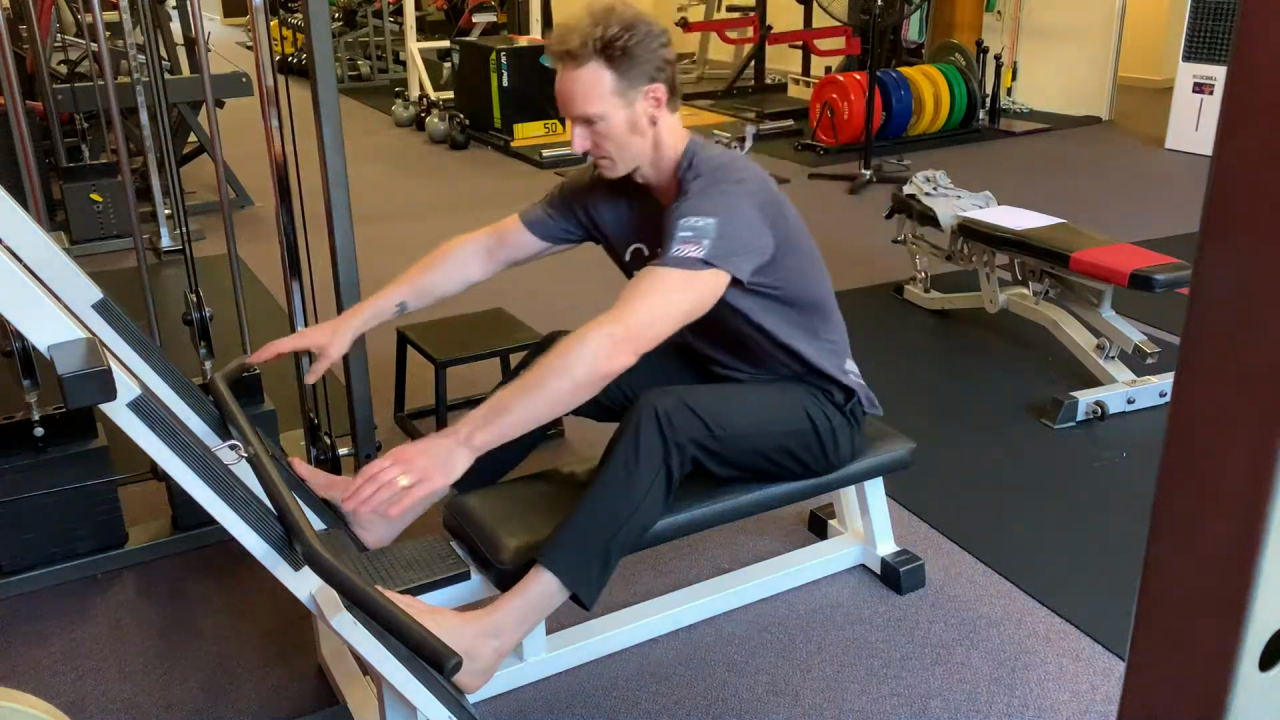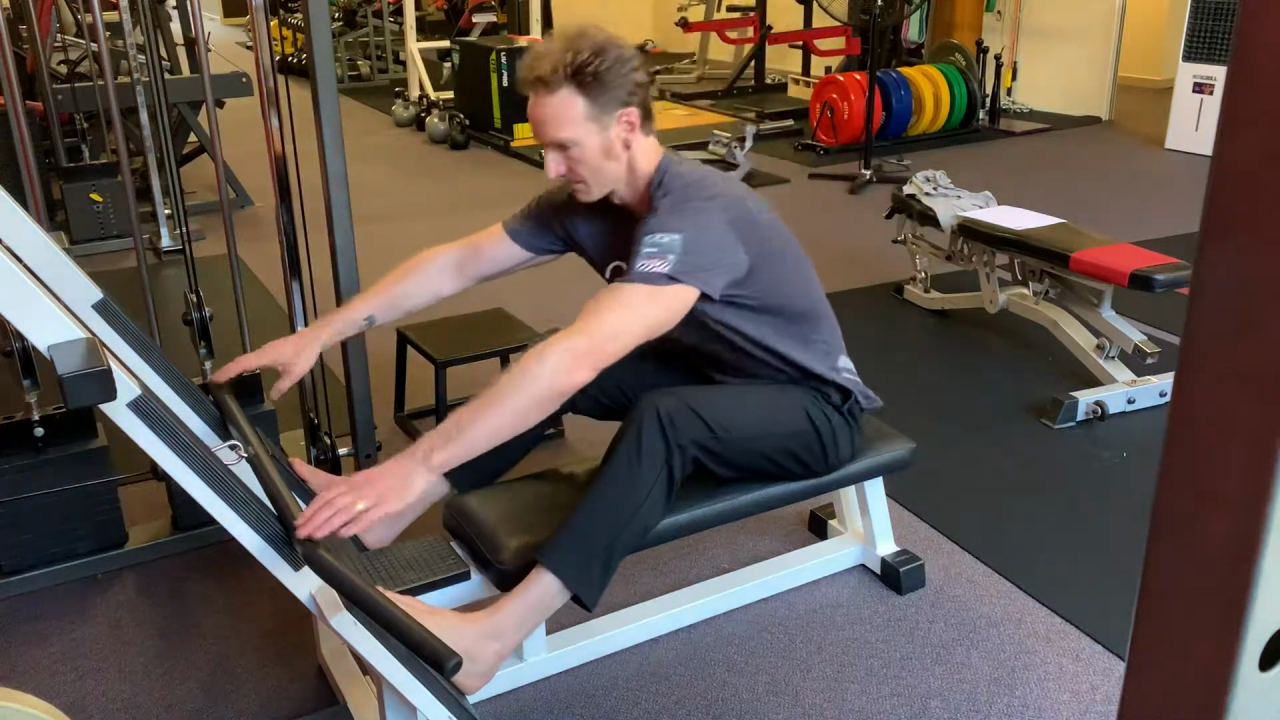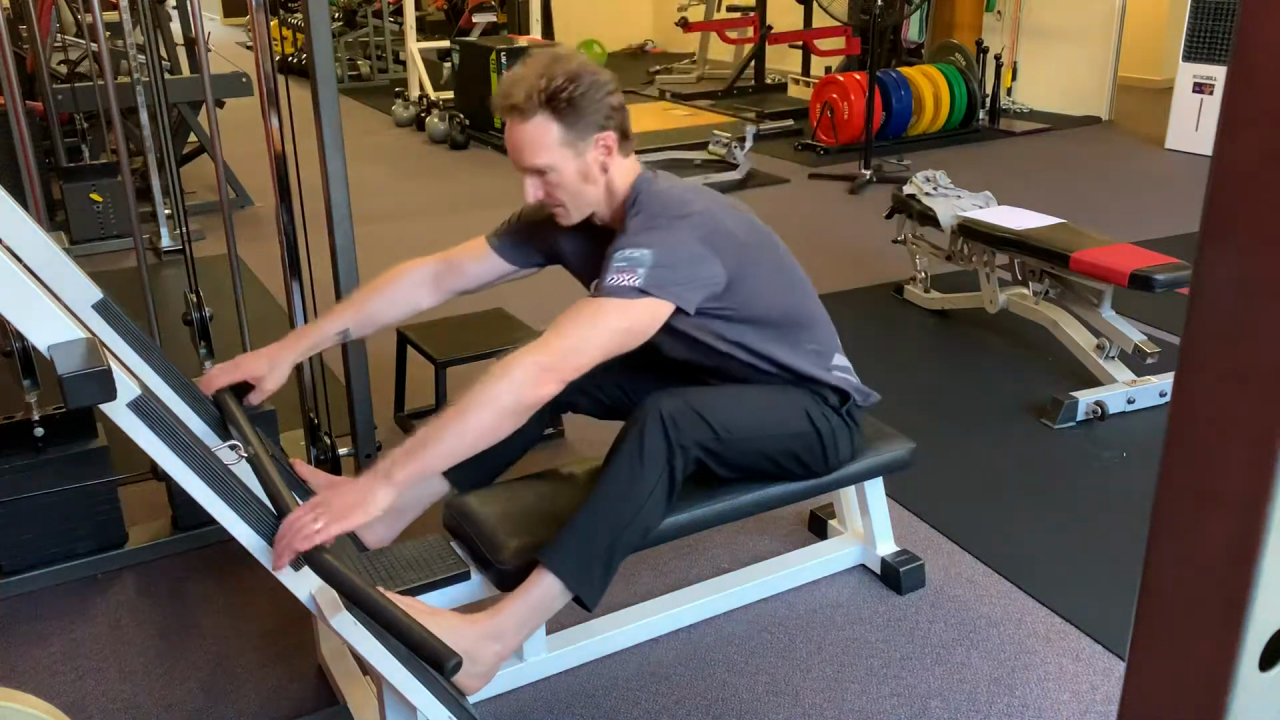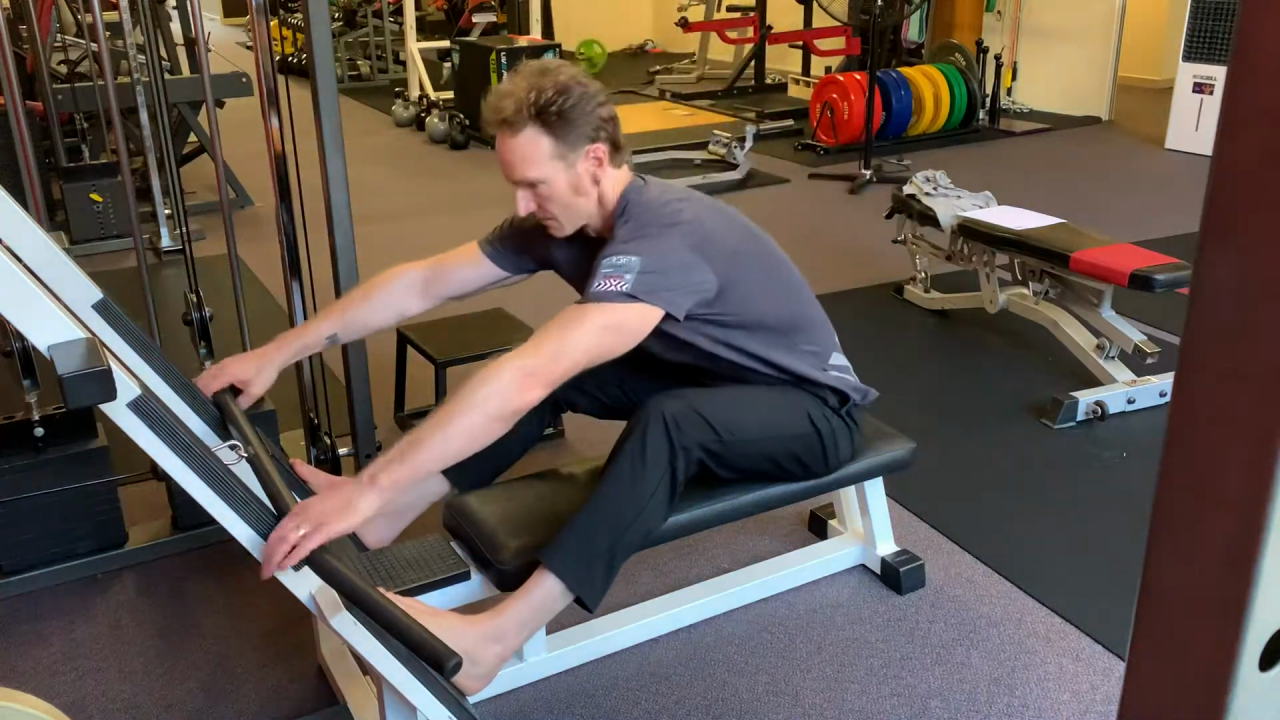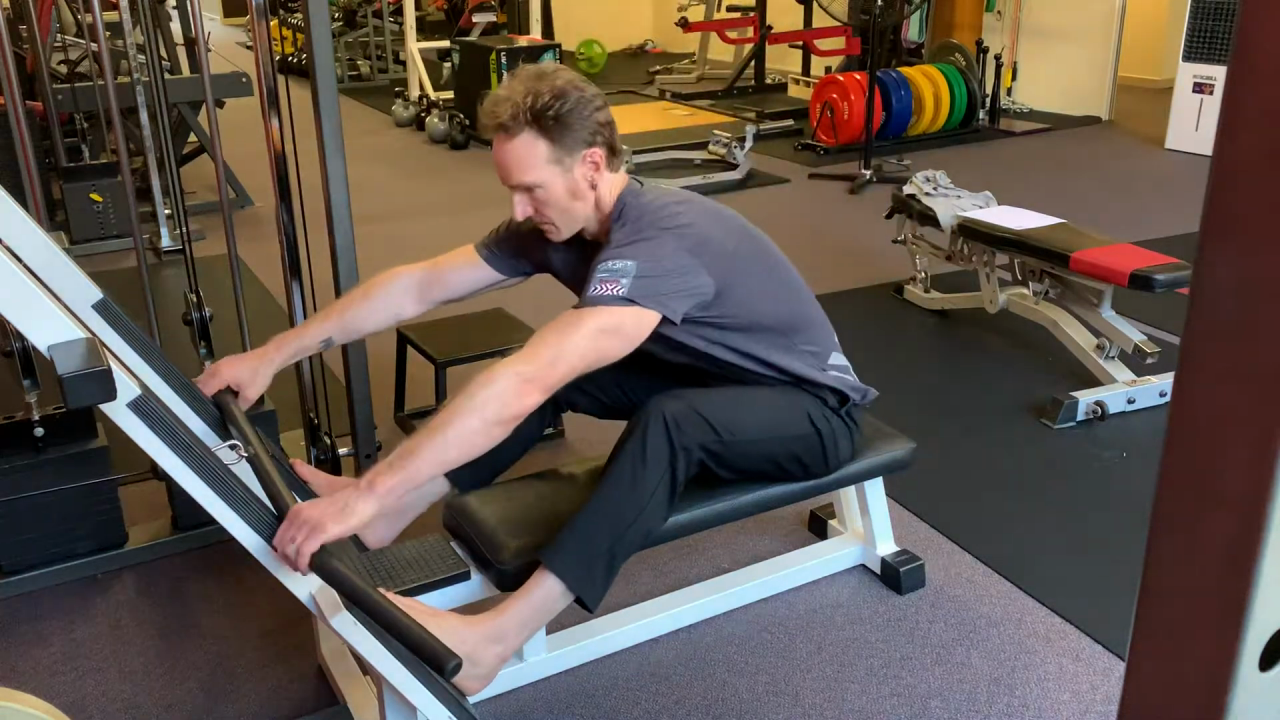
dt=0.1s
person 1, frame 1
left shoulder: (722, 196)
right shoulder: (608, 185)
left elbow: (618, 343)
right elbow: (486, 248)
left wrist: (459, 445)
right wrist: (352, 322)
left hip: (812, 406)
right hip: (719, 370)
left knee: (664, 417)
right knee: (557, 361)
left ankle: (493, 632)
right ankle: (384, 509)
person 1, frame 2
left shoulder: (697, 213)
right shoulder: (585, 198)
left elbow: (579, 359)
right elbow: (457, 264)
left wrist: (418, 466)
right wrist: (315, 337)
left hip: (812, 405)
right hip: (712, 368)
left knee: (665, 419)
right knee: (548, 367)
left ankle: (495, 635)
right ankle: (386, 515)
person 1, frame 3
left shoulder: (671, 230)
right shoulder: (567, 213)
left elbow: (541, 373)
right elbow: (436, 278)
left wrist: (383, 484)
right wrist: (290, 350)
left hip: (810, 407)
right hip: (711, 371)
left knee: (667, 420)
right knee: (545, 378)
left ankle: (494, 636)
right ankle: (380, 520)
person 1, frame 4
left shoulder: (662, 238)
right shoulder: (559, 220)
left elbow: (521, 383)
right elbow: (421, 284)
left wrist: (367, 490)
right wrist: (275, 354)
left hip: (810, 406)
right hip: (715, 371)
left knee: (670, 422)
right knee: (549, 370)
left ankle: (497, 637)
right ankle: (393, 515)
person 1, frame 5
left shoulder: (658, 242)
right shoulder: (557, 222)
left elbow: (520, 387)
right elbow: (418, 287)
left wrist: (364, 496)
right wrist: (270, 356)
left hip: (810, 407)
right hip: (715, 370)
left knee: (670, 421)
right knee: (549, 371)
left ankle: (496, 637)
right ankle: (397, 513)
